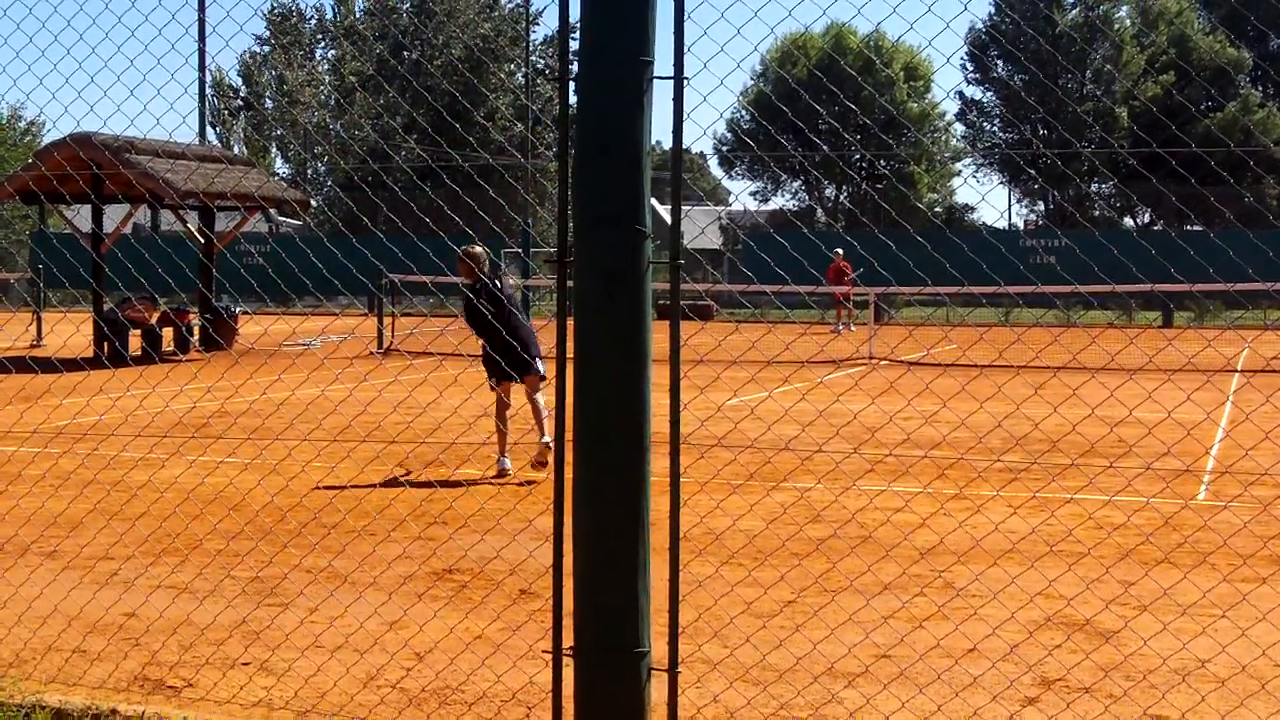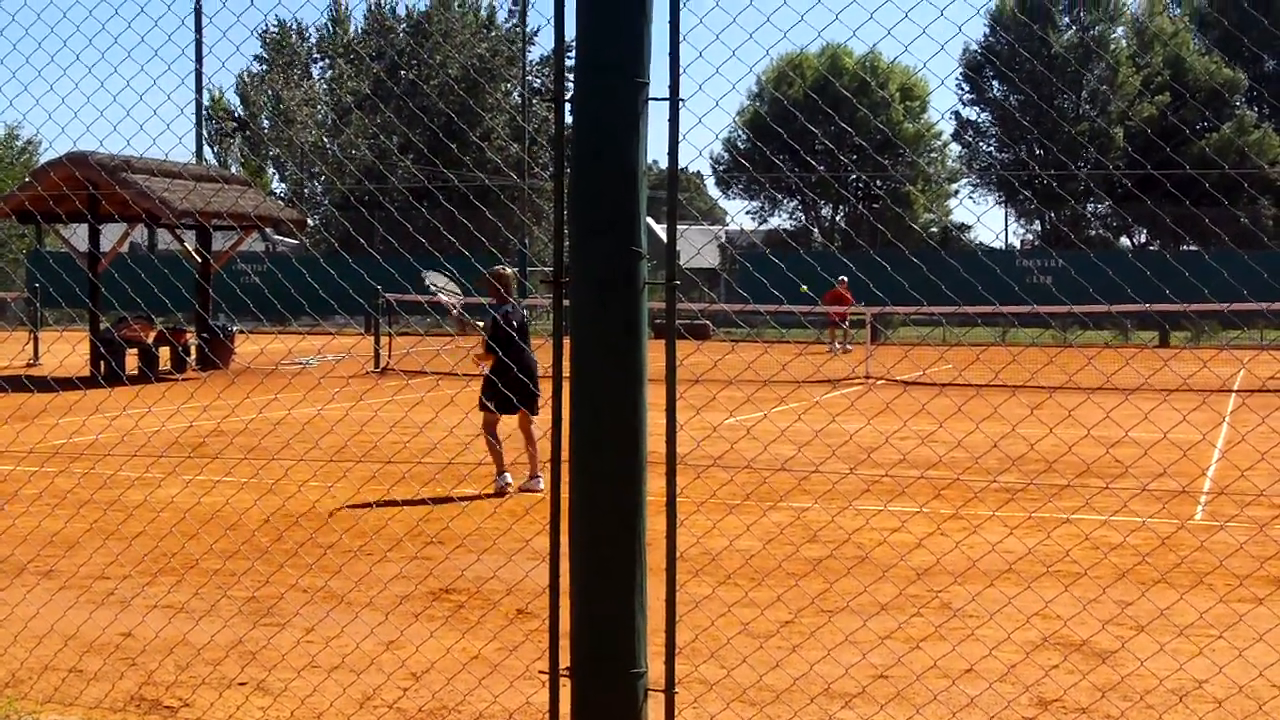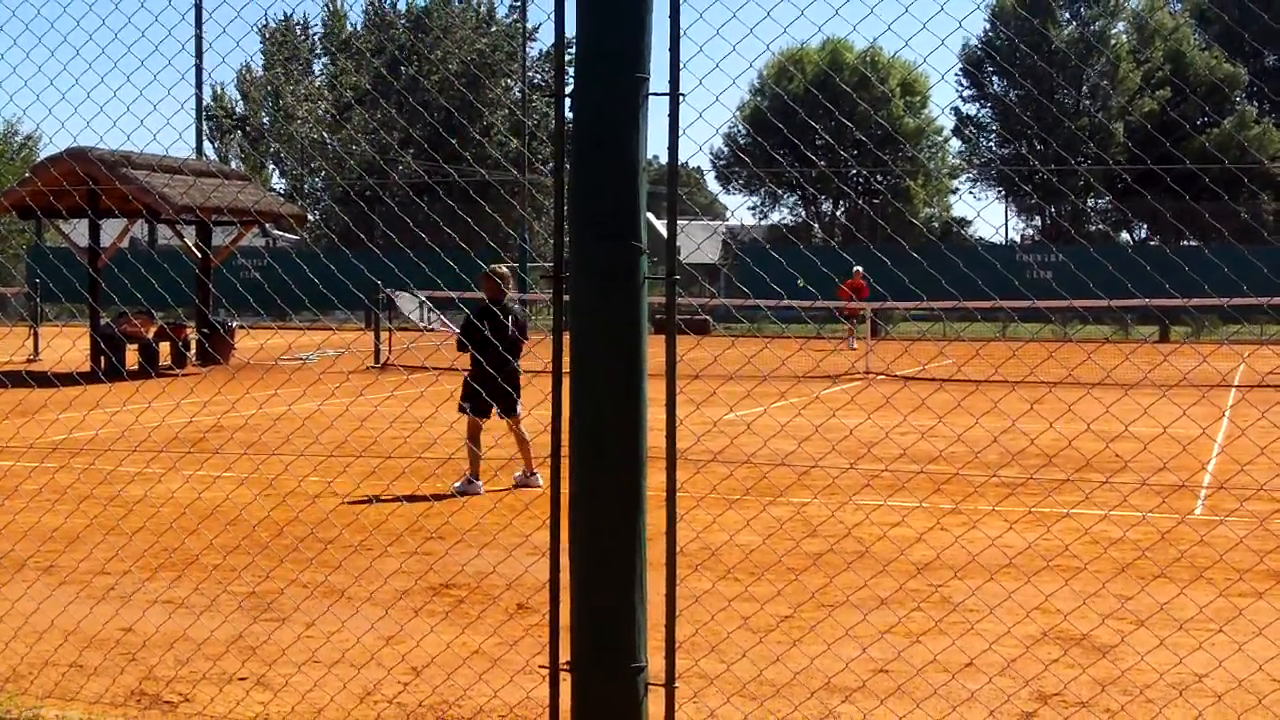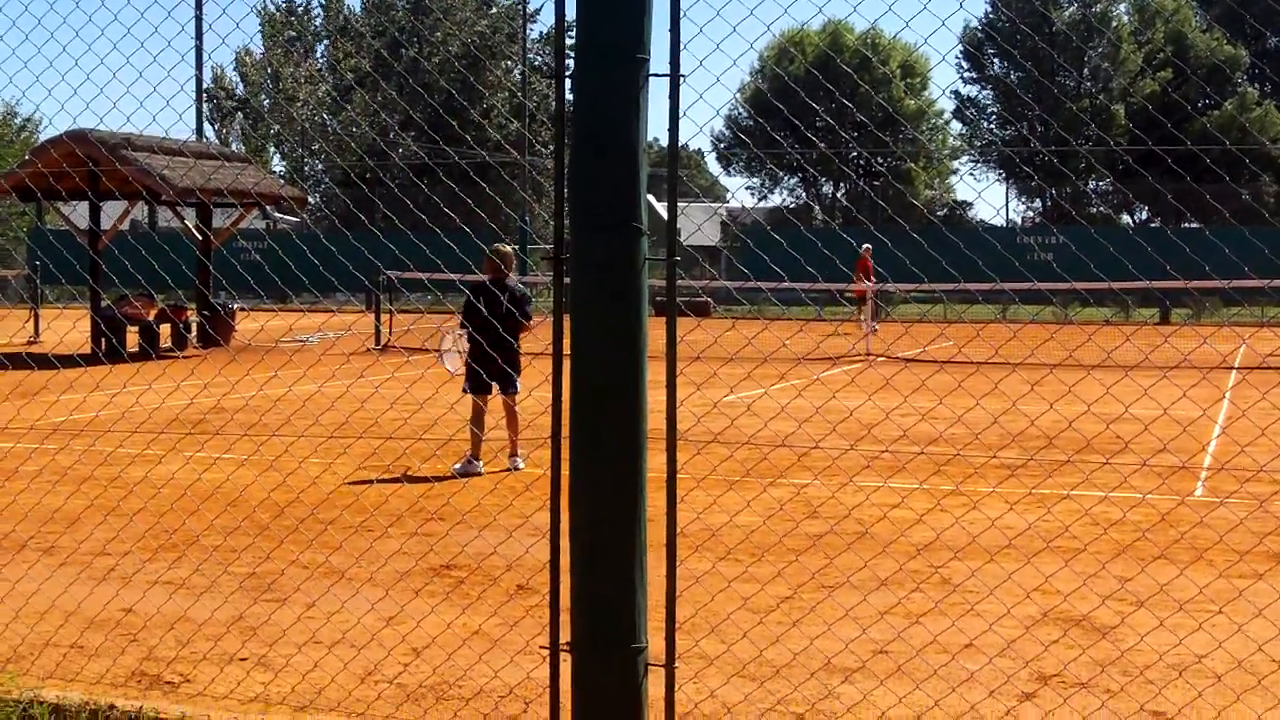
dt=0.4s
person 1, frame 1
left shoulder: (470, 295)
right shoulder: (496, 279)
left elbow: (479, 331)
left hip: (497, 350)
right hip: (524, 343)
left knee: (502, 403)
right knee: (534, 394)
left ankle: (503, 459)
right ankle: (544, 439)
person 1, frame 2
left shoulder: (498, 313)
right shoulder: (518, 310)
left elbow: (492, 351)
left wrist: (480, 357)
left hip: (503, 374)
right hip: (527, 373)
left knee: (489, 425)
right knee: (526, 425)
left ankle: (503, 475)
right ankle: (535, 477)
person 1, frame 3
left shoulder: (477, 314)
right shoulder: (517, 314)
left elbow: (463, 347)
right elbow: (522, 346)
left wrist: (480, 349)
left hip: (481, 376)
right hip: (508, 376)
left knee: (474, 427)
right knee: (516, 425)
left ankle: (474, 479)
right ankle: (530, 473)
person 1, frame 4
left shoulder: (477, 291)
right shoulder: (518, 291)
left elbow: (467, 325)
right elbow: (526, 324)
left hip: (480, 354)
right hip: (508, 355)
left knee: (478, 407)
right knee: (510, 405)
left ankle: (474, 459)
right ankle: (515, 456)
